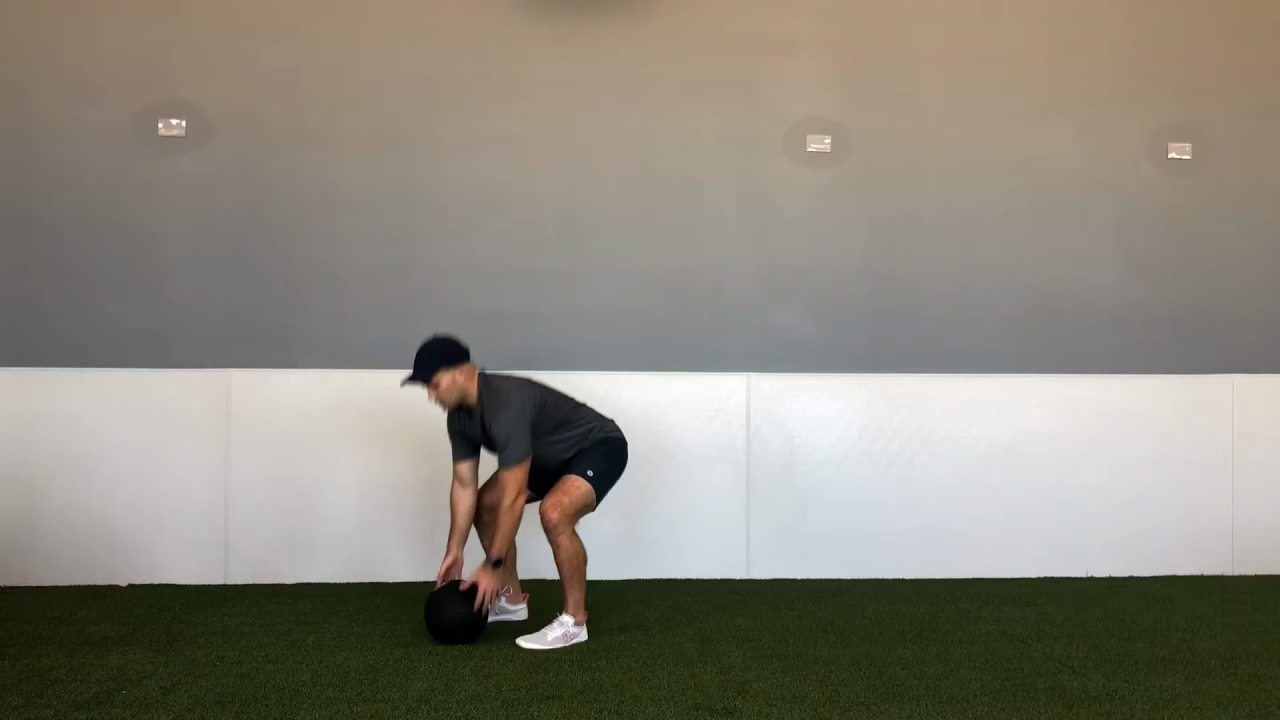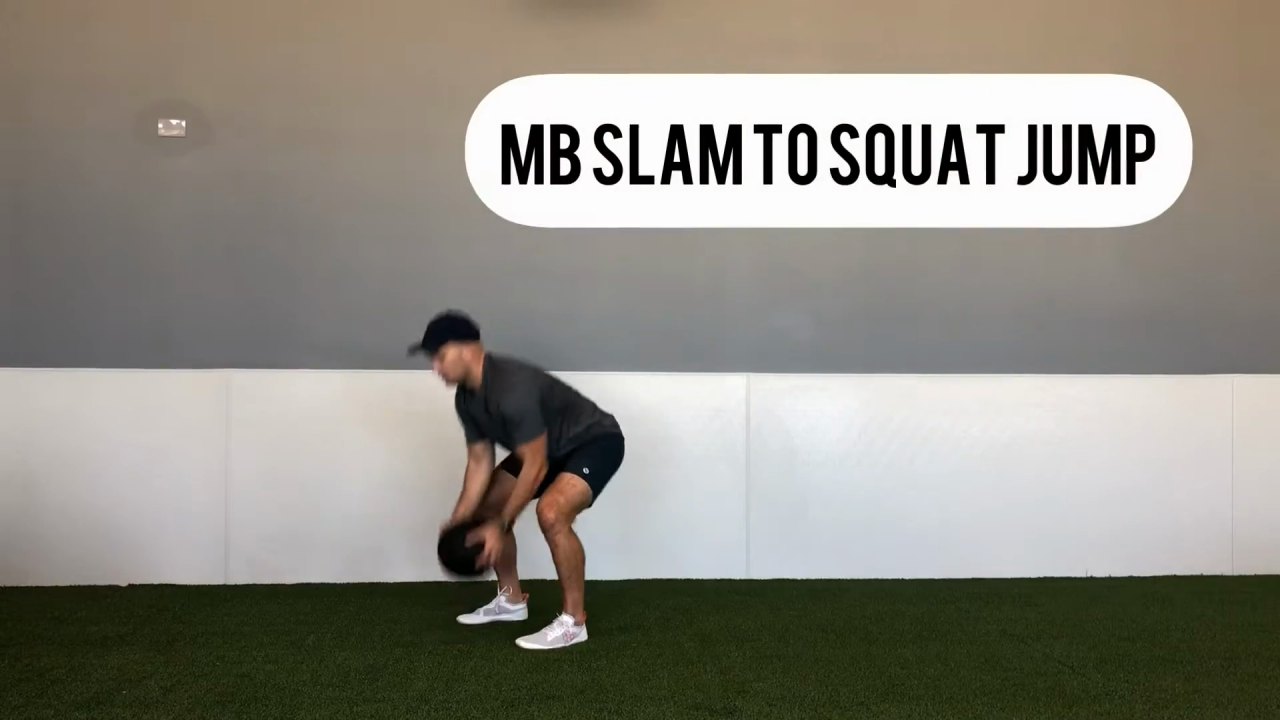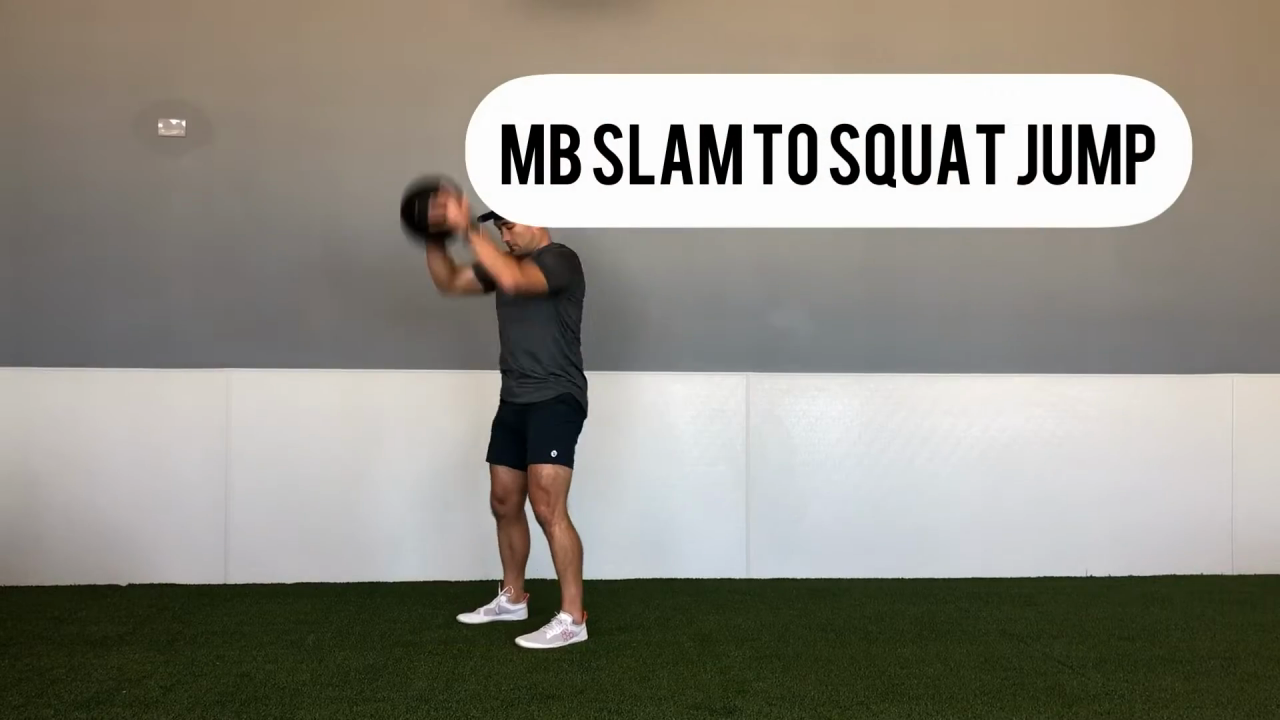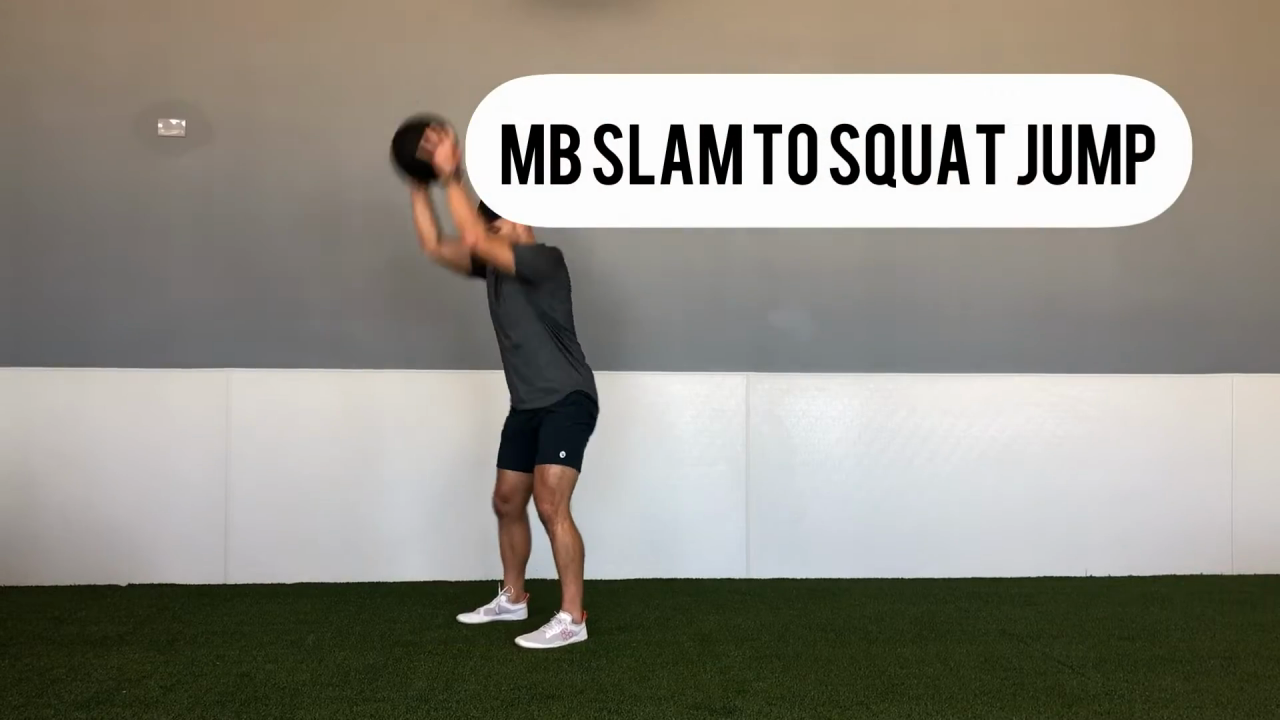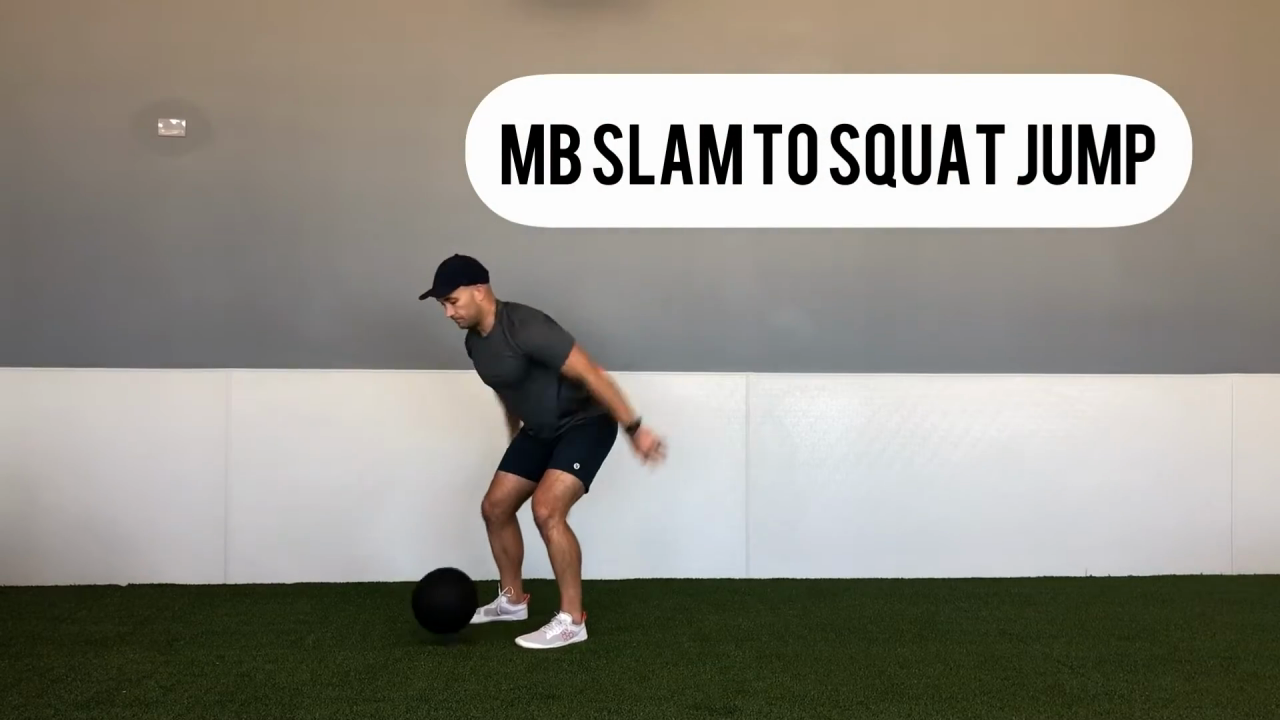
dt=0.4s
person 1, frame 1
left shoulder: (507, 406)
right shoulder: (460, 416)
left elbow: (513, 497)
right elbow: (464, 485)
left wrist: (494, 566)
right wrist: (454, 552)
left hip: (600, 448)
left knee: (554, 514)
right knee: (483, 505)
left ankle: (573, 620)
right ankle: (512, 598)
person 1, frame 2
left shoulder: (512, 388)
right shoulder: (466, 396)
left elbow: (535, 469)
right elbow: (481, 460)
left wrist: (499, 523)
right wrist: (459, 518)
left hip: (594, 443)
right hip: (551, 449)
left knee: (552, 512)
right knee: (487, 516)
left ankle: (574, 621)
right ankle: (511, 599)
person 1, frame 3
left shoulder: (562, 262)
right shoulder: (508, 268)
left elbow: (514, 279)
right elbow: (451, 284)
left wrist: (468, 230)
right wrist: (436, 241)
left hip: (555, 405)
right hip: (514, 404)
left knee: (548, 512)
right knee: (505, 508)
left ankle: (572, 620)
right ankle: (513, 599)
person 1, frame 4
left shoulder: (545, 260)
right shoulder: (494, 266)
left elbow: (479, 242)
right elbow: (438, 248)
left wrist: (451, 173)
right wrist: (419, 181)
left hip: (566, 403)
right hip: (527, 407)
left knee: (552, 505)
right knee: (507, 502)
left ankle: (572, 617)
right ankle: (510, 596)
person 1, frame 5
left shoulder: (525, 328)
right shoulder: (473, 340)
left elbow: (589, 374)
left wrist: (634, 428)
right wrist: (514, 439)
left hip: (585, 423)
right hip: (539, 429)
left knee: (546, 510)
right knee: (495, 508)
left ankle: (572, 620)
right ankle: (512, 598)
